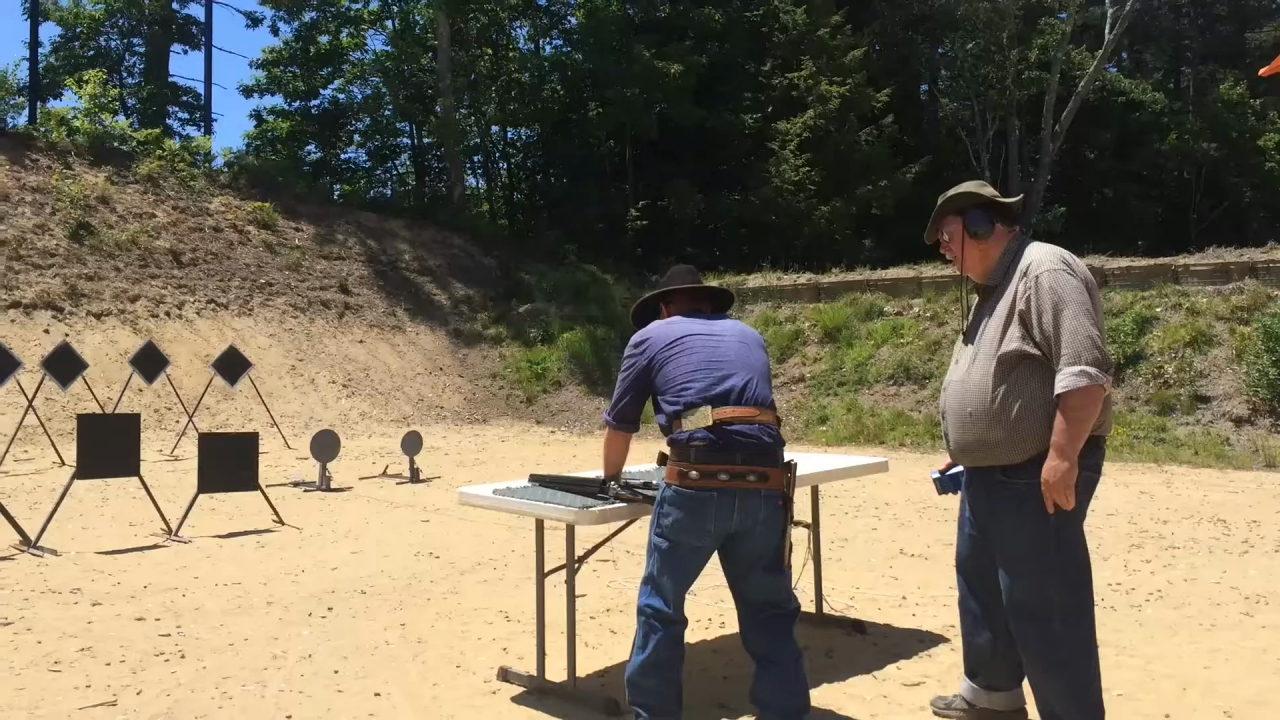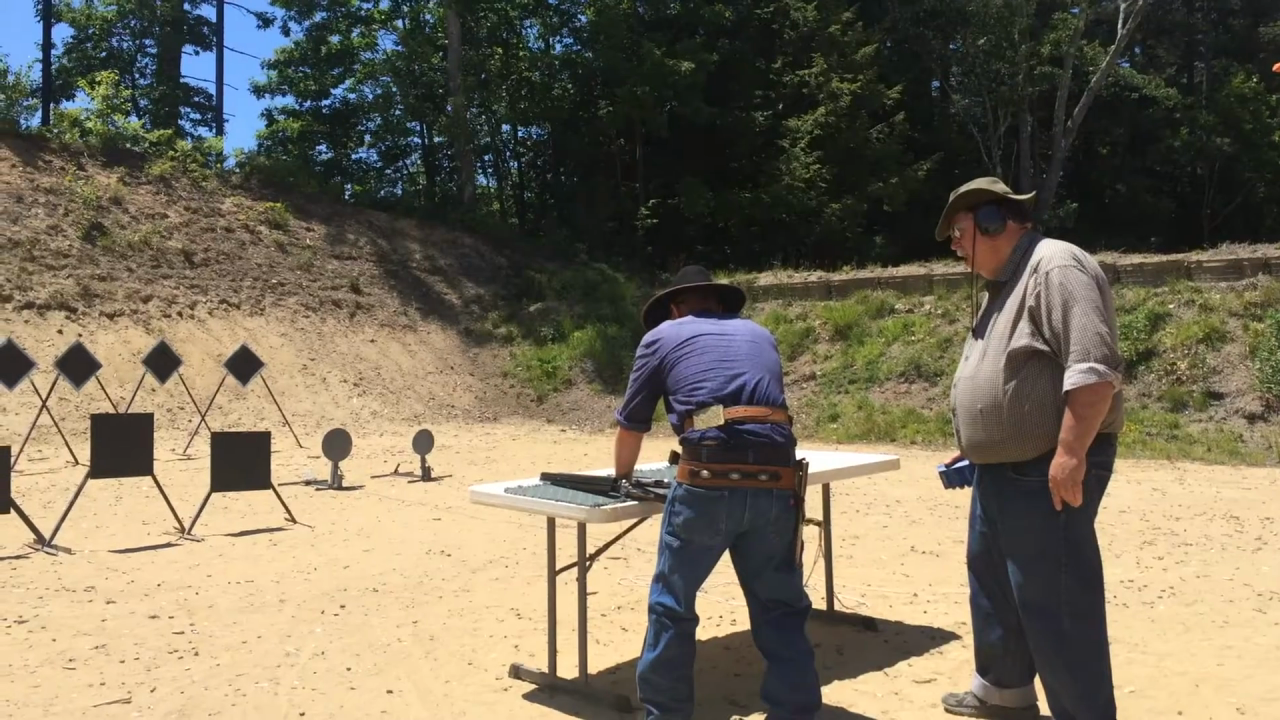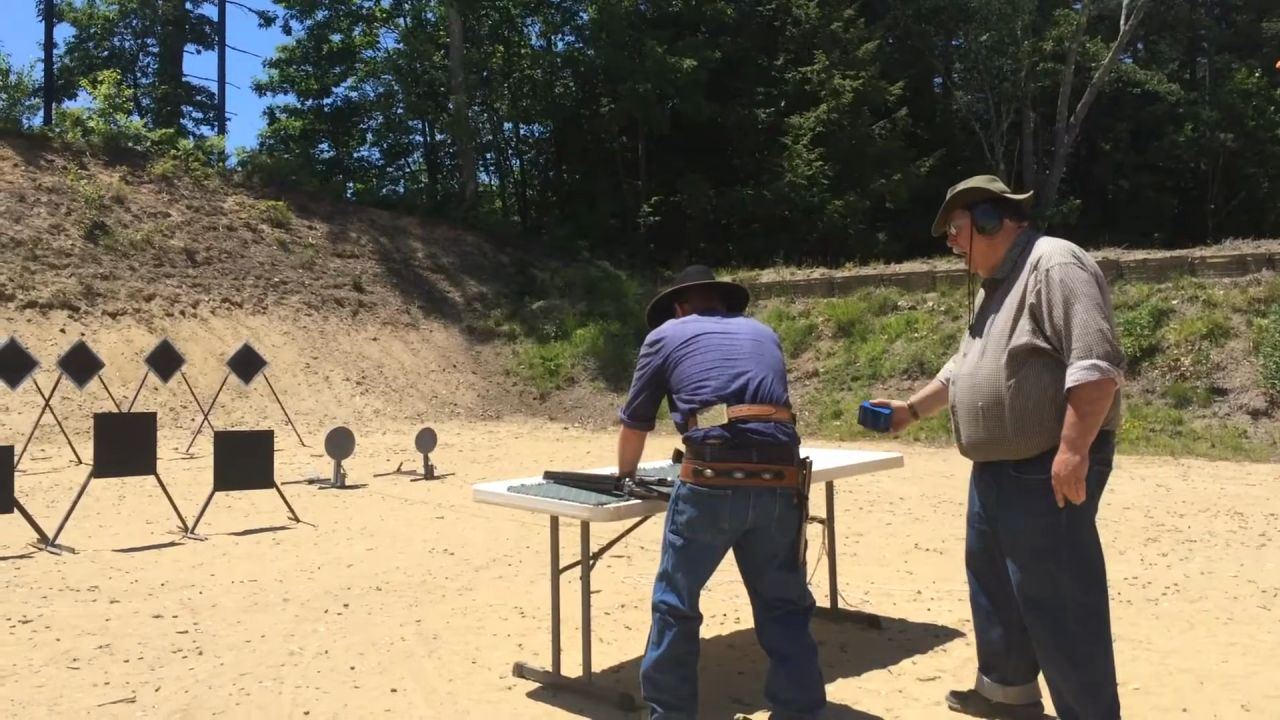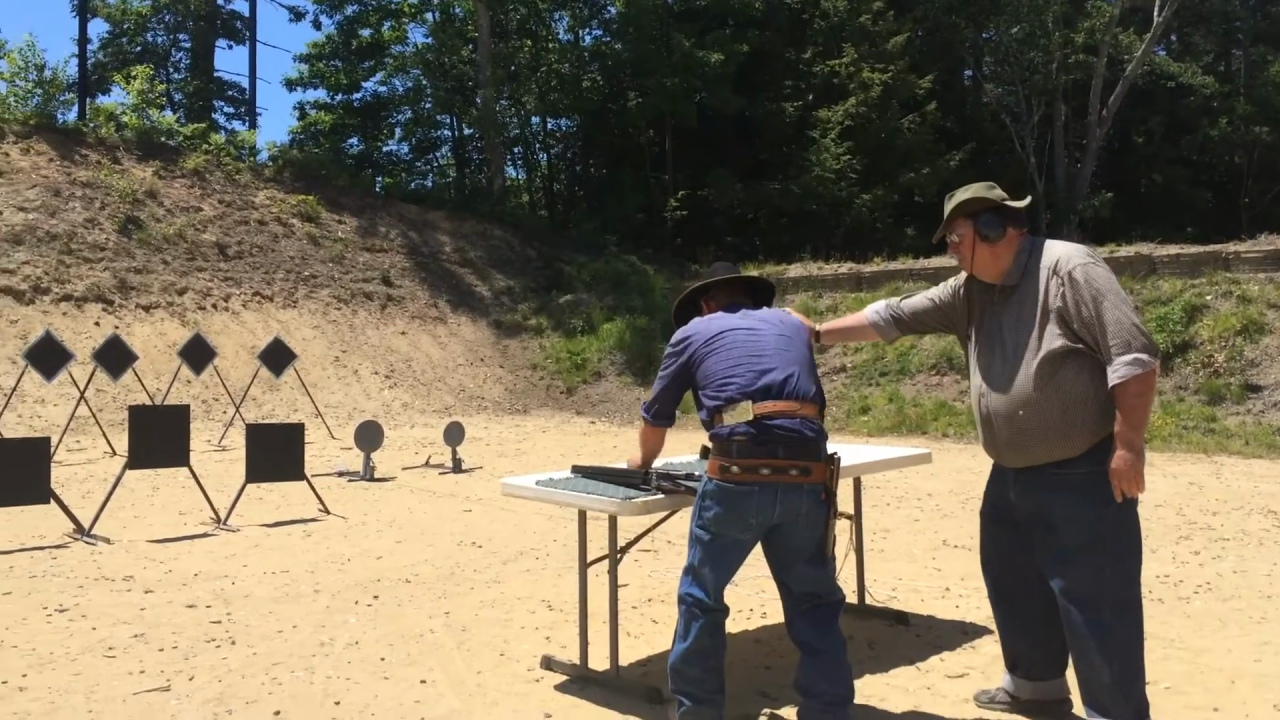
dt=0.7s
person 1, frame 1
left shoulder: (1045, 271)
right shoulder: (995, 286)
left elbow: (1085, 371)
left wrist: (1062, 458)
right wrist: (966, 452)
left hip: (1038, 474)
right hip: (990, 473)
left knee: (1042, 603)
right knee: (981, 584)
person 1, frame 2
left shoulder: (1057, 268)
right shoulder: (1004, 283)
left elbow: (1094, 368)
left wrist: (1070, 454)
right wrist: (975, 448)
left hip: (1048, 470)
right hip: (1000, 469)
left knee: (1053, 599)
right knee: (992, 582)
person 1, frame 3
left shoulder: (1055, 265)
right shoulder: (997, 282)
left elbow: (1097, 363)
right elbow: (969, 365)
left wrist: (1074, 451)
right wrist: (913, 408)
left hip: (1047, 470)
right hip: (997, 469)
left knee: (1056, 595)
right knee: (993, 582)
person 1, frame 4
left shoulder: (1070, 269)
right shoulder: (970, 290)
left elbow: (1134, 357)
right elbow: (896, 315)
left wrist: (1128, 446)
right wrist: (820, 333)
left hip: (1083, 472)
right hip: (1013, 472)
left knee: (1091, 594)
right knee: (1012, 580)
person 2, frame 1
left shoulder: (651, 336)
right shoulder: (748, 335)
left elbow: (619, 425)
left wrist: (611, 480)
left hip: (696, 485)
right hip: (763, 483)
left knee: (660, 609)
right knee: (770, 611)
person 2, frame 2
left shoulder: (662, 337)
right shoulder: (761, 335)
left elbow: (630, 425)
left wrist: (622, 477)
left hip: (707, 483)
right hip: (775, 483)
left knee: (671, 607)
right knee: (781, 609)
person 2, frame 3
left shoulder: (665, 335)
right shoulder: (764, 333)
left elbow: (634, 422)
left wrist: (625, 475)
left hip: (711, 481)
right hip: (779, 480)
left knee: (675, 605)
right knee: (785, 607)
person 2, frame 4
left shoulder: (692, 332)
right shoulder: (791, 325)
left elbow: (656, 417)
left wrist: (645, 461)
left hip: (737, 476)
right hip: (806, 475)
left knee: (702, 599)
right knee: (814, 600)
